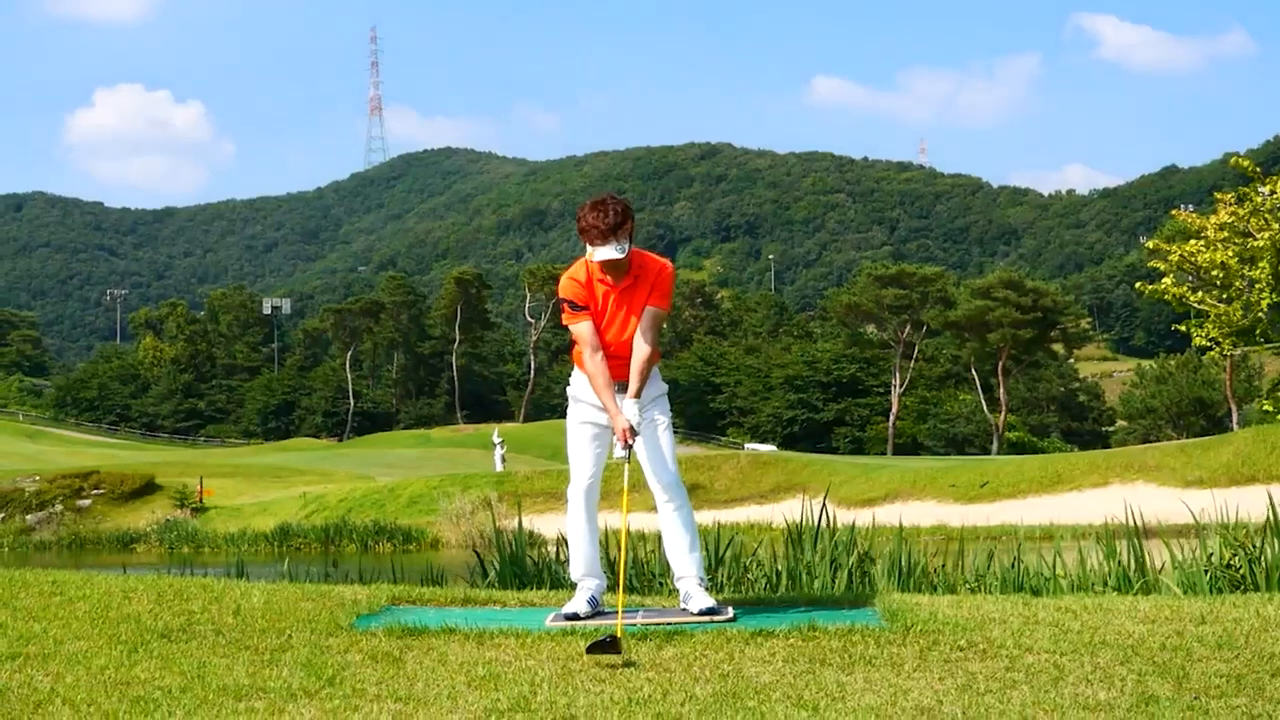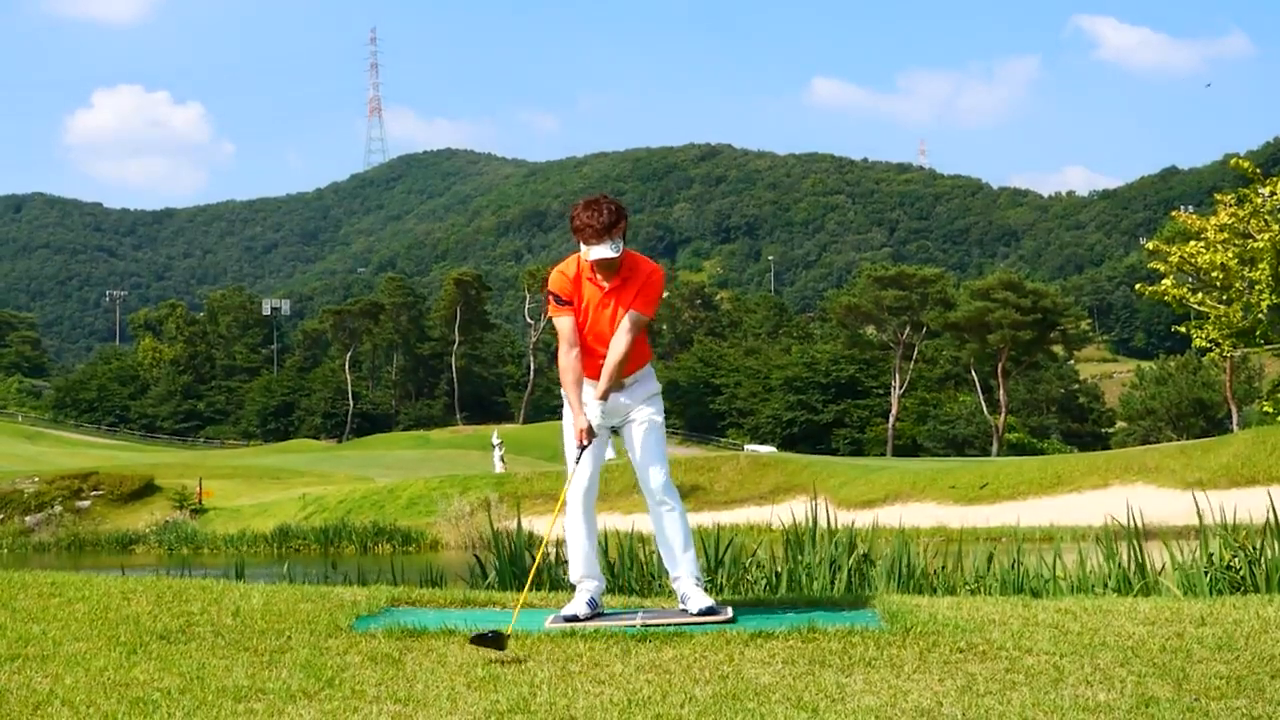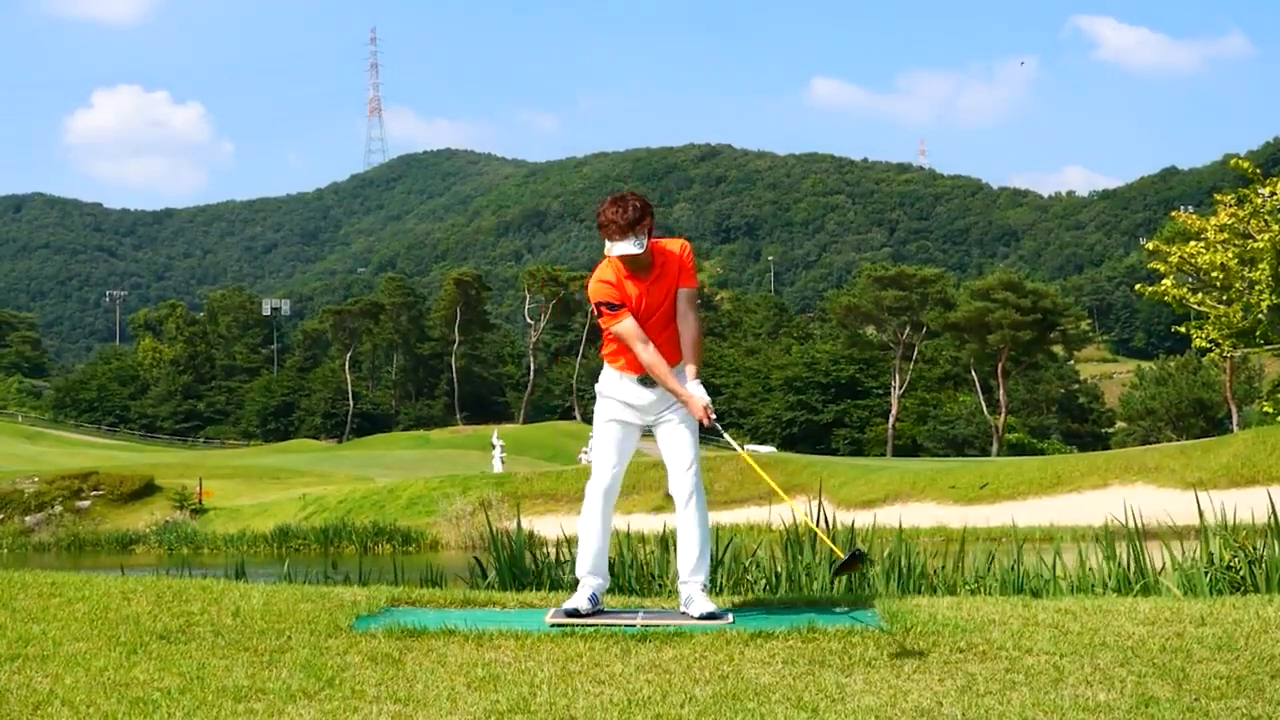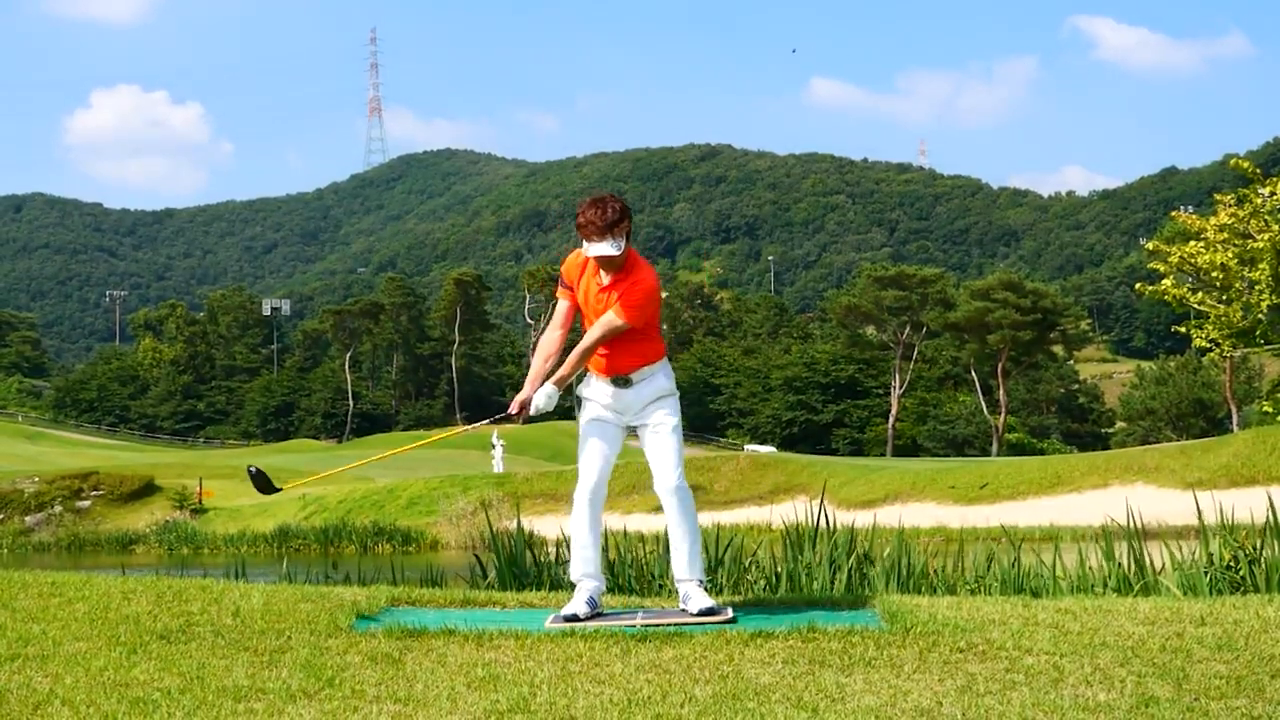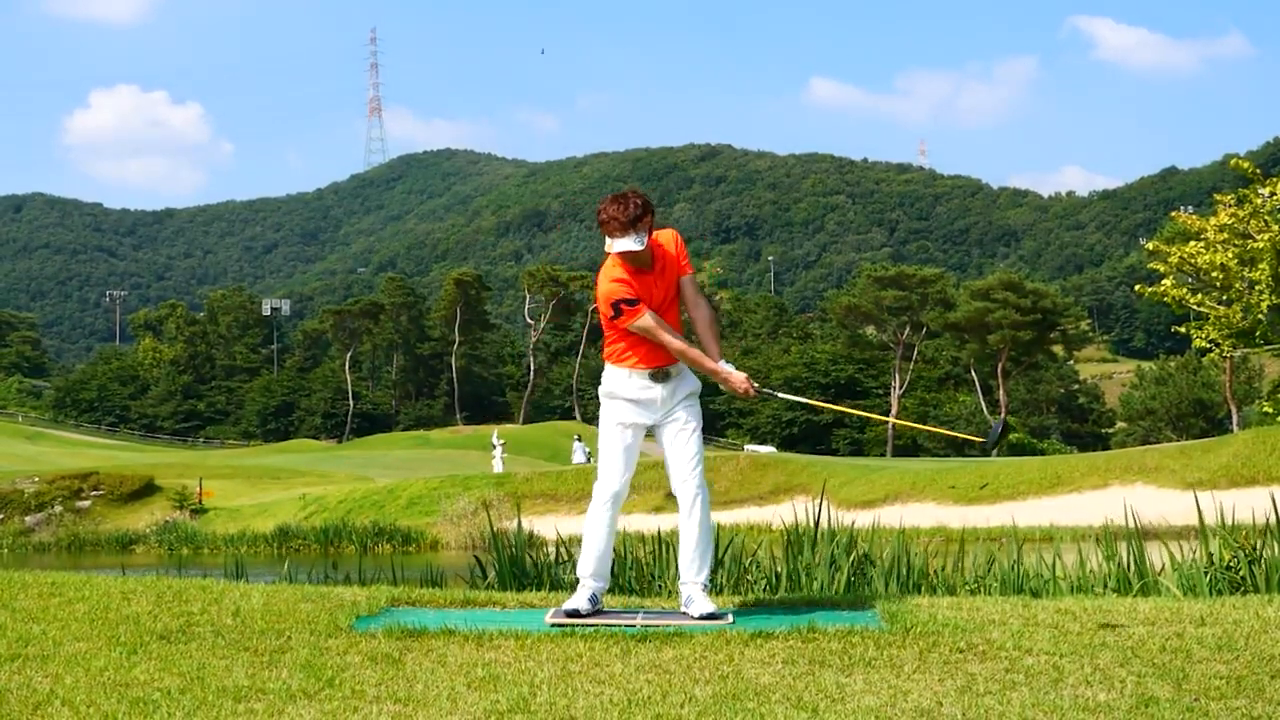
dt=1s
person 1, frame 1
left shoulder: (659, 271)
right shoulder: (573, 282)
left elbow: (645, 339)
right elbow: (592, 352)
left wrist: (632, 400)
right wrist: (614, 413)
left hip: (644, 387)
right hip: (589, 390)
left knee: (668, 483)
right knee: (582, 487)
left ankle: (691, 585)
right ankle: (588, 587)
person 1, frame 2
left shoulder: (649, 275)
right shoulder: (563, 278)
left elbow: (624, 339)
right elbow: (570, 348)
left wrist: (600, 401)
right wrist: (577, 411)
left hip: (637, 387)
right hip: (583, 389)
left knee: (658, 484)
right knee: (579, 490)
left ankle: (688, 584)
right ankle: (587, 589)
person 1, frame 3
left shoulder: (680, 253)
right shoulder: (603, 282)
left elbow: (686, 318)
right elbow: (641, 347)
left wrist: (694, 381)
right wrist: (684, 397)
left hip: (677, 383)
right hip: (620, 387)
left knee: (688, 484)
right knee: (602, 485)
left ankle: (693, 588)
right ankle: (591, 585)
person 1, frame 4
left shoulder: (644, 281)
right shoulder: (574, 266)
left elbow: (594, 339)
right elbow: (557, 330)
left wrist: (554, 386)
right wrist: (529, 388)
left hip: (651, 386)
right hip: (600, 388)
left knee: (671, 484)
right knee: (588, 488)
left ankle: (690, 585)
right ankle: (588, 589)
person 1, frame 5
left shoulder: (673, 242)
right shoulder: (612, 283)
left elbow: (696, 305)
right elbow: (666, 338)
left wrist: (721, 364)
right wrist: (721, 373)
left hip: (677, 382)
right hip: (626, 387)
left knee: (692, 486)
right knee: (610, 489)
left ankle: (694, 589)
right ankle: (591, 587)
